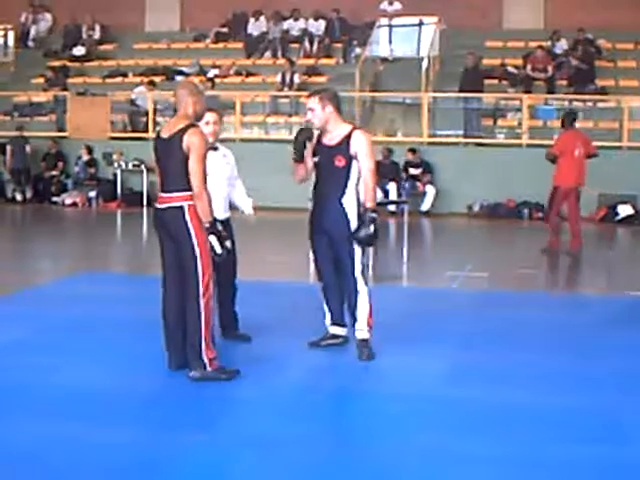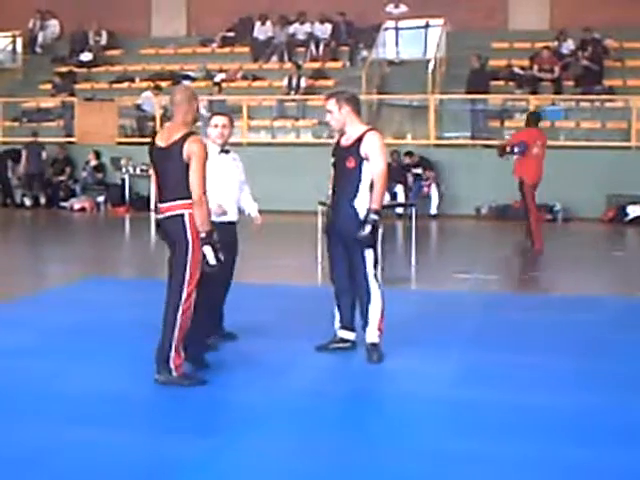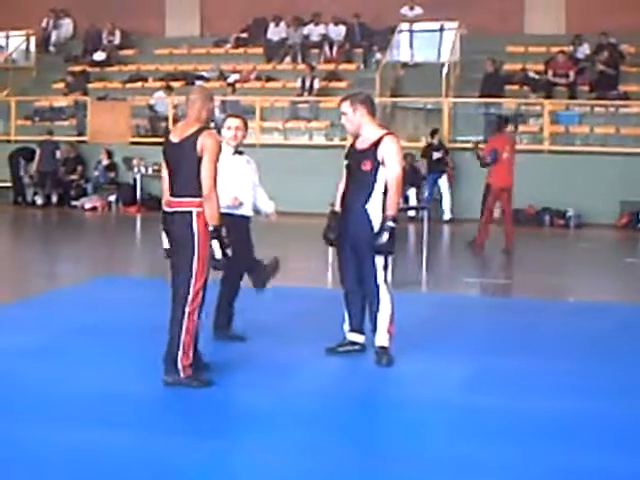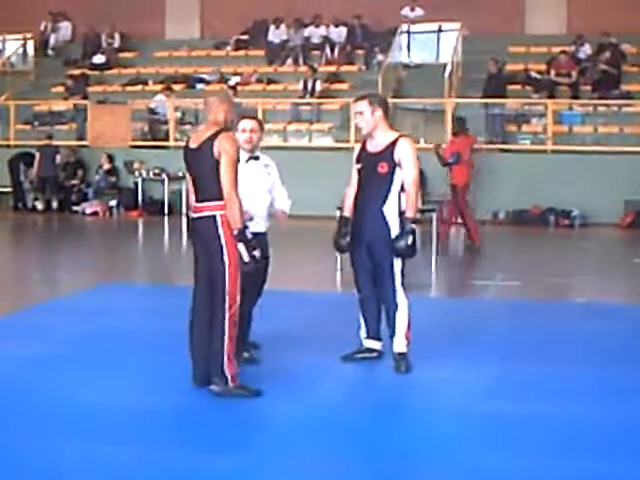
dt=0.7s
person 1, frame 1
left shoulder: (162, 133)
right shoulder: (194, 135)
right elbow: (198, 188)
right wrist: (211, 227)
left hip: (162, 210)
right hip: (185, 212)
left knee: (173, 284)
right knee: (199, 287)
left ankle: (177, 356)
right ankle: (202, 364)
person 1, frame 2
left shoulder: (156, 140)
right shoulder: (193, 142)
left elbow: (157, 188)
right elbow: (197, 197)
right wrist: (207, 237)
left hip: (164, 218)
right hip: (184, 219)
left knee: (183, 288)
right knee: (182, 292)
left ankle: (189, 350)
right ankle: (168, 368)
person 1, frame 3
left shoulder: (171, 136)
right shoulder: (207, 138)
left elbow: (166, 188)
right elbow: (208, 191)
right wrist: (216, 232)
left hip: (172, 215)
right hip: (193, 216)
left knee: (181, 290)
right knee: (190, 293)
left ankle: (189, 357)
right ankle: (177, 368)
person 1, frame 4
left shoulder: (192, 141)
right shoulder: (225, 140)
right elbow: (229, 194)
right wrist: (242, 234)
left hip: (198, 220)
right hip: (219, 220)
left knee: (204, 296)
right knee: (226, 299)
left ankle: (202, 371)
right ankle: (223, 377)
person 2, frame 1
left shoulder: (357, 138)
right shoulder: (316, 140)
left elbow: (368, 179)
right elbow: (301, 177)
left wrist: (370, 216)
right wrist: (299, 151)
left hip: (346, 217)
right hip: (319, 217)
left knee: (353, 277)
right knee: (327, 276)
left ankle: (363, 336)
right ankle: (336, 330)
person 2, frame 2
left shoulder: (371, 139)
right shoulder: (339, 141)
left elbow: (379, 180)
left wrist: (372, 217)
left hip: (359, 220)
right hip: (338, 220)
left knee: (366, 280)
right knee: (340, 279)
left ankle: (373, 340)
right ankle: (345, 334)
person 2, frame 3
left shoulder: (387, 143)
right shoulder: (353, 144)
left elbow: (394, 187)
left wrist: (389, 225)
right wrist: (334, 217)
left hip: (371, 226)
right hip: (348, 224)
left knee: (375, 285)
right knee: (350, 283)
left ankle: (382, 344)
right ankle: (354, 336)
person 2, frame 4
left shoulder: (402, 146)
right shoulder: (360, 148)
left elbow: (412, 189)
left wrist: (409, 227)
right wrist: (344, 223)
left hip: (387, 229)
right hip: (361, 229)
left knee: (392, 290)
right knee: (365, 289)
left ankle: (400, 349)
right ankle: (371, 343)
person 3, frame 1
left shoulder: (226, 155)
left elbow: (235, 184)
left wrist: (246, 206)
left hip: (222, 223)
left knee: (227, 277)
left ankle: (229, 326)
person 3, frame 2
left shoulder: (235, 159)
left elbow: (242, 188)
left wrist: (252, 210)
right wrist: (210, 206)
left hip: (228, 226)
left knee: (223, 278)
right knee: (205, 280)
left ankle: (215, 326)
right ankle: (199, 335)
person 3, frame 3
left shoulder: (248, 162)
left elbow: (256, 190)
left wrist: (268, 208)
right wrist: (225, 199)
left hip: (241, 220)
right hip: (222, 218)
left knee: (234, 274)
left ankle: (222, 326)
person 3, frame 4
left shoulder: (268, 164)
left elbow: (278, 191)
left wrist: (282, 208)
left hip: (259, 234)
left knee: (255, 287)
right knee: (239, 289)
left ankle: (240, 336)
right ankle: (236, 344)
person 4, frame 1
left shoulder: (564, 137)
right shoulder: (583, 136)
left elbow: (550, 155)
right elbow: (594, 153)
left wrist: (555, 159)
left hip: (564, 180)
right hip: (577, 180)
left knee: (553, 210)
right knee: (574, 212)
left ankle: (554, 243)
right ankle: (576, 245)
person 4, frame 2
left shoulder: (523, 133)
right shoulder: (542, 135)
left elbow: (503, 147)
left wrist: (501, 150)
right wrist: (517, 151)
left hip: (526, 177)
right hip: (536, 176)
left knee: (530, 209)
right knee: (529, 207)
left ankle: (537, 244)
right ankle: (529, 235)
person 4, frame 3
left shoulder: (493, 141)
right shoulder: (511, 139)
left elbow: (484, 163)
left wrist: (477, 152)
left hip: (494, 181)
right hip: (507, 182)
left knee: (487, 211)
right knee: (508, 212)
left ankle: (479, 242)
right ankle: (509, 245)
person 4, frame 4
left shoulder: (454, 143)
right shoulder: (469, 140)
left elbow: (444, 162)
left wrist: (437, 151)
left hip: (457, 180)
right hip: (465, 179)
left knee: (464, 210)
right knee: (452, 208)
left ankle: (475, 240)
